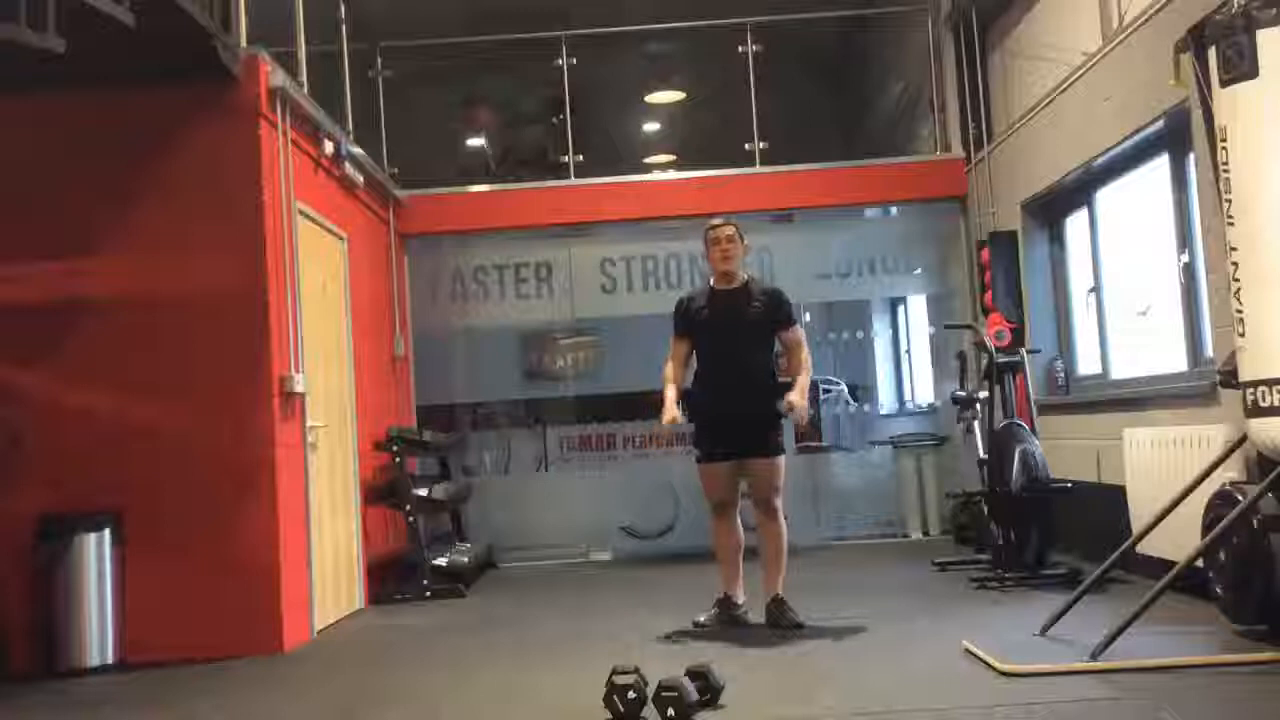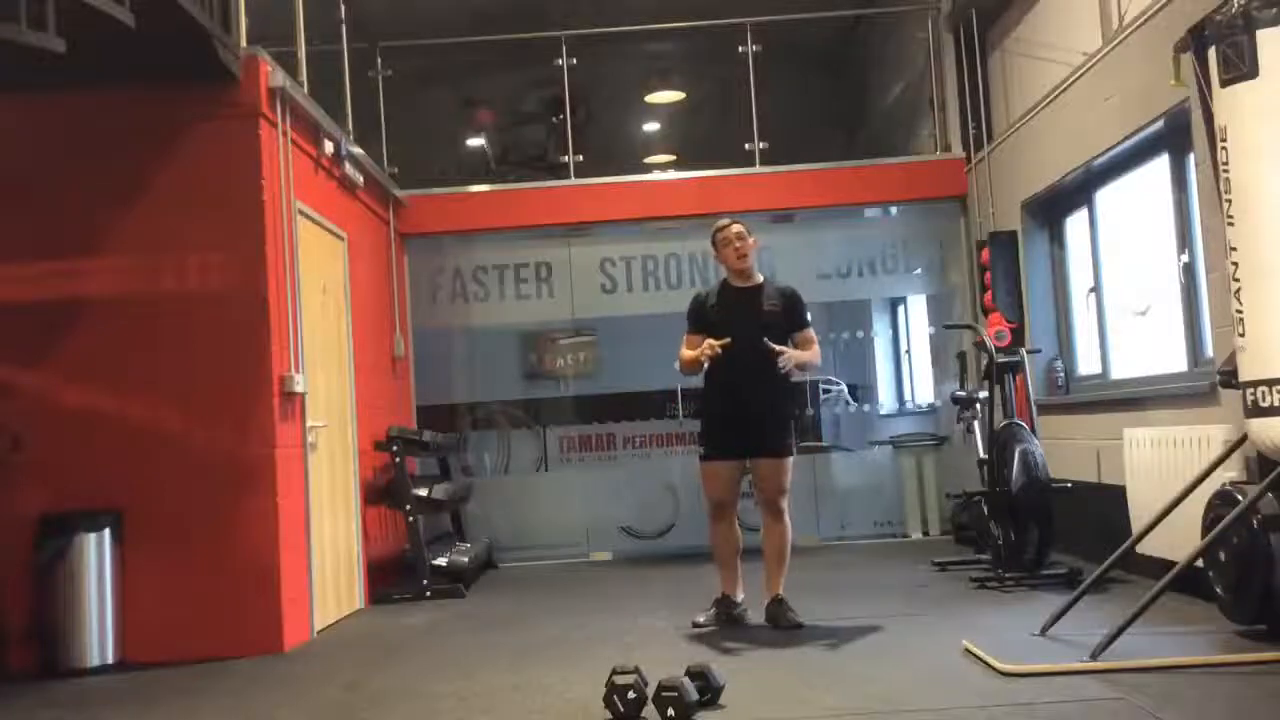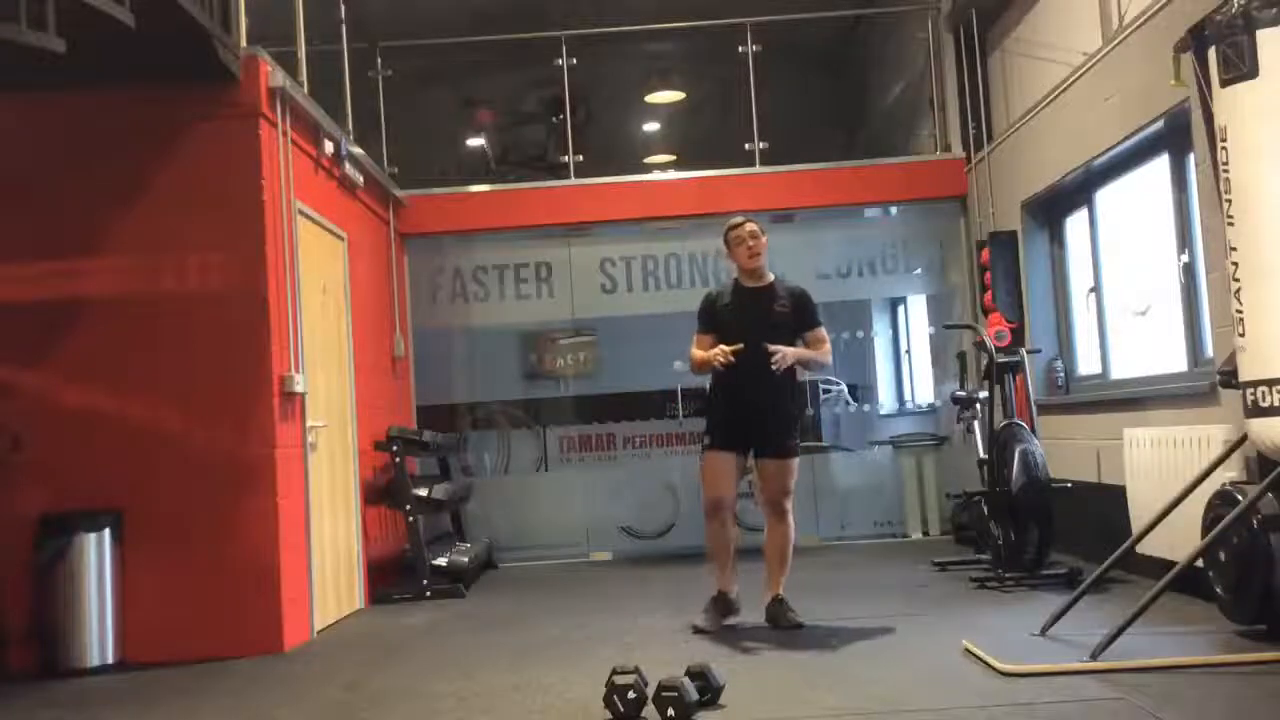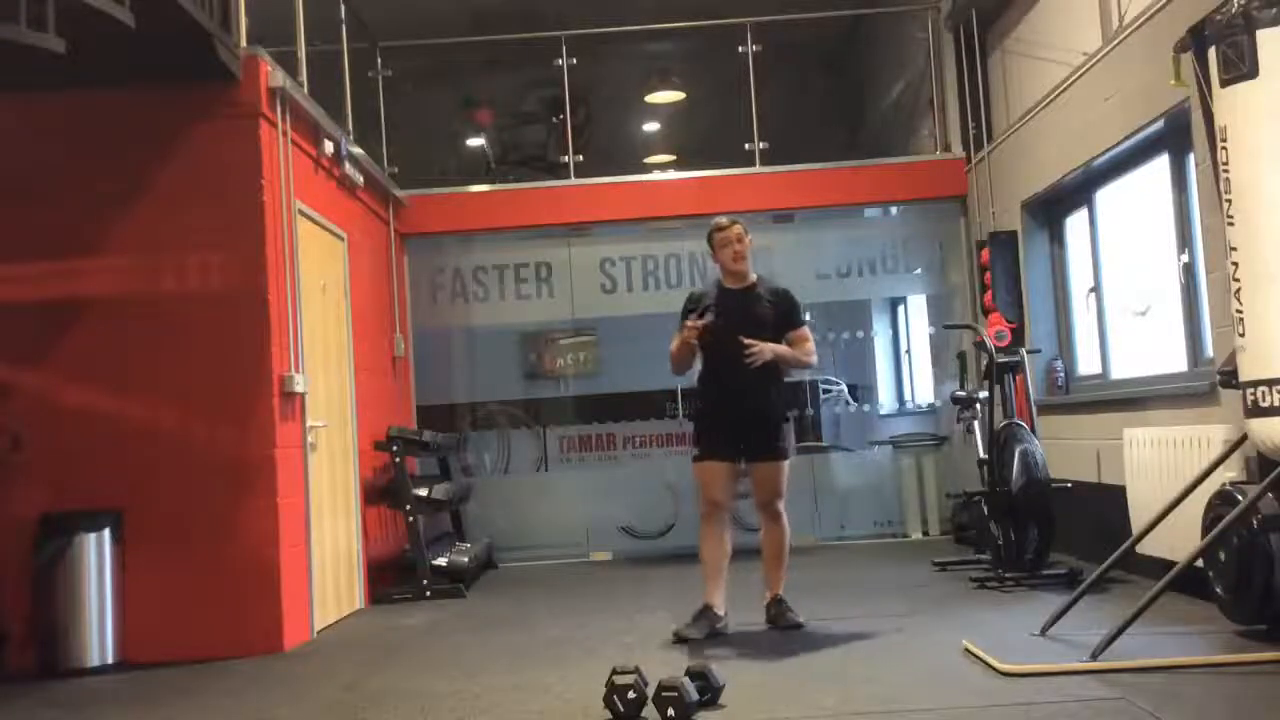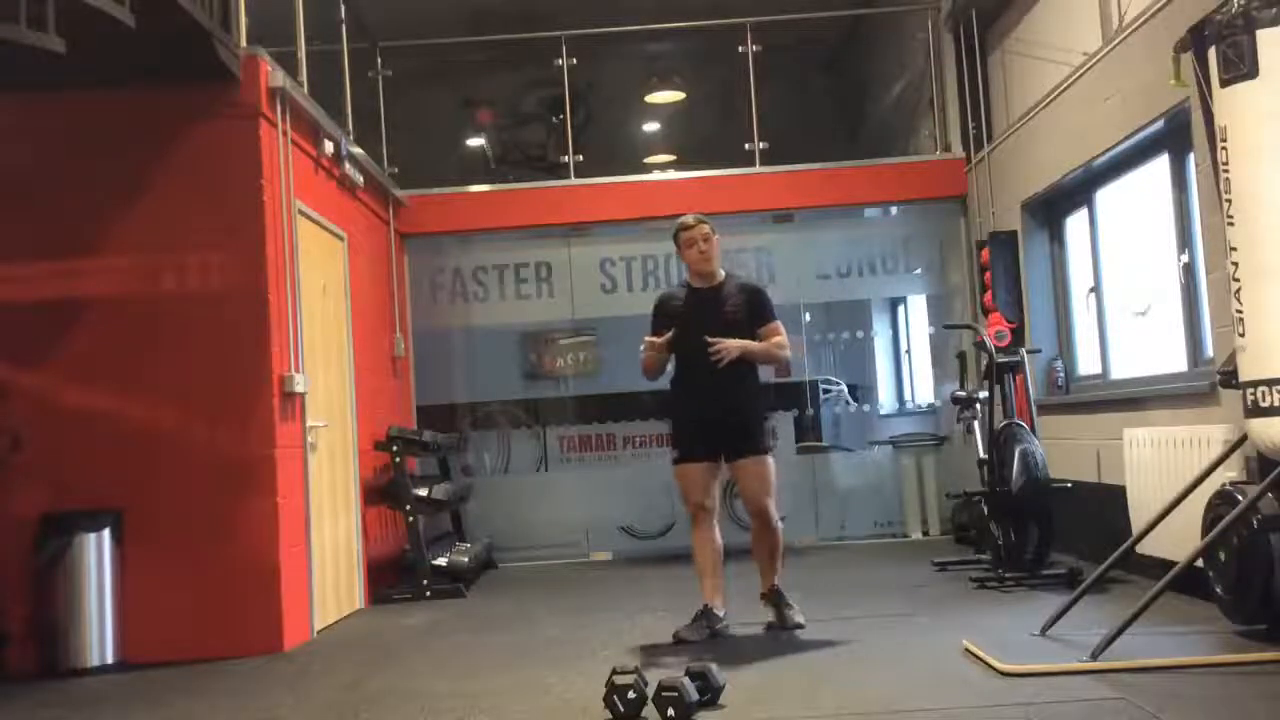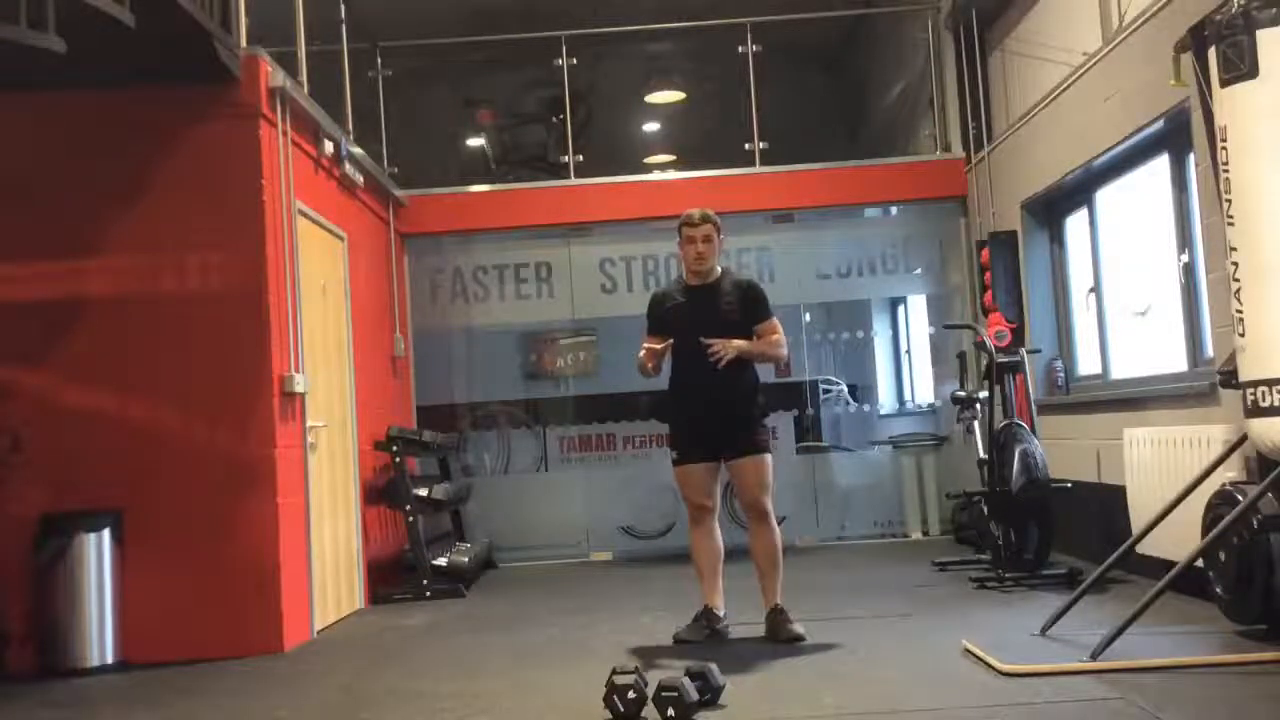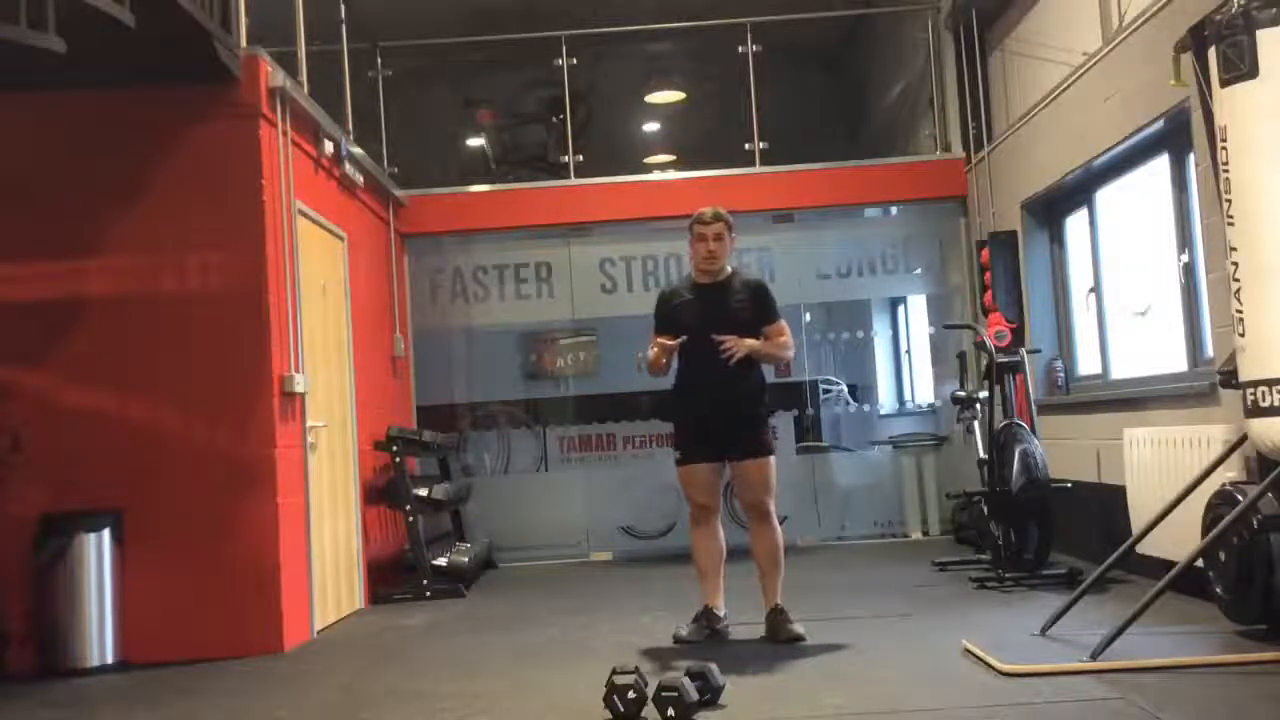
dt=0.4s
person 1, frame 1
left shoulder: (770, 297)
right shoulder: (690, 305)
left elbow: (799, 349)
right elbow: (676, 361)
left wrist: (800, 389)
right wrist: (670, 400)
left hip: (762, 418)
right hip: (712, 421)
left knee: (769, 506)
right knee: (722, 509)
left ankle: (775, 599)
right ankle: (731, 600)
person 1, frame 2
left shoulder: (785, 296)
right shoulder: (705, 302)
left elbow: (814, 352)
right elbow: (685, 361)
left wrist: (795, 356)
right wrist: (700, 354)
left hip: (772, 417)
right hip: (720, 419)
left knee: (775, 506)
right knee: (720, 509)
left ankle: (775, 599)
right ankle: (730, 599)
person 1, frame 3
left shoulder: (795, 297)
right shoulder: (716, 300)
left elbow: (824, 354)
right elbow: (696, 360)
left wrist: (795, 354)
right wrist: (711, 357)
left hip: (778, 417)
right hip: (726, 417)
left knee: (778, 506)
right knee: (716, 504)
left ankle: (776, 599)
right ankle: (725, 595)
person 1, frame 4
left shoulder: (778, 297)
right shoulder: (699, 301)
left elbow: (809, 354)
right elbow: (678, 366)
left wrist: (775, 350)
right wrist: (685, 341)
left hip: (765, 418)
right hip: (715, 420)
left knee: (772, 508)
right knee: (713, 510)
left ankle: (775, 600)
right ankle: (713, 608)
person 1, frame 5
left shoulder: (748, 293)
right shoulder: (668, 303)
left elbow: (782, 349)
right elbow: (654, 371)
left wrist: (743, 346)
right wrist: (651, 357)
left hip: (744, 417)
right hip: (691, 422)
left knee: (763, 510)
right knee: (701, 512)
left ankle: (773, 590)
right ankle: (713, 610)
person 1, frame 6
left shoulder: (745, 290)
right shoulder: (664, 300)
left elbow: (779, 347)
right elbow: (651, 364)
left wrist: (740, 346)
right wrist: (647, 359)
left hip: (743, 416)
right hip: (690, 421)
left knee: (759, 509)
right knee: (700, 512)
left ankle: (775, 610)
right ankle: (713, 612)
person 1, frame 7
left shoulder: (753, 290)
right shoulder: (672, 298)
left elbow: (786, 348)
right elbow: (656, 365)
left wrist: (751, 345)
right wrist: (658, 355)
left hip: (747, 417)
right hip: (694, 421)
left knee: (761, 509)
right knee: (702, 512)
left ankle: (775, 610)
right ankle: (712, 612)
